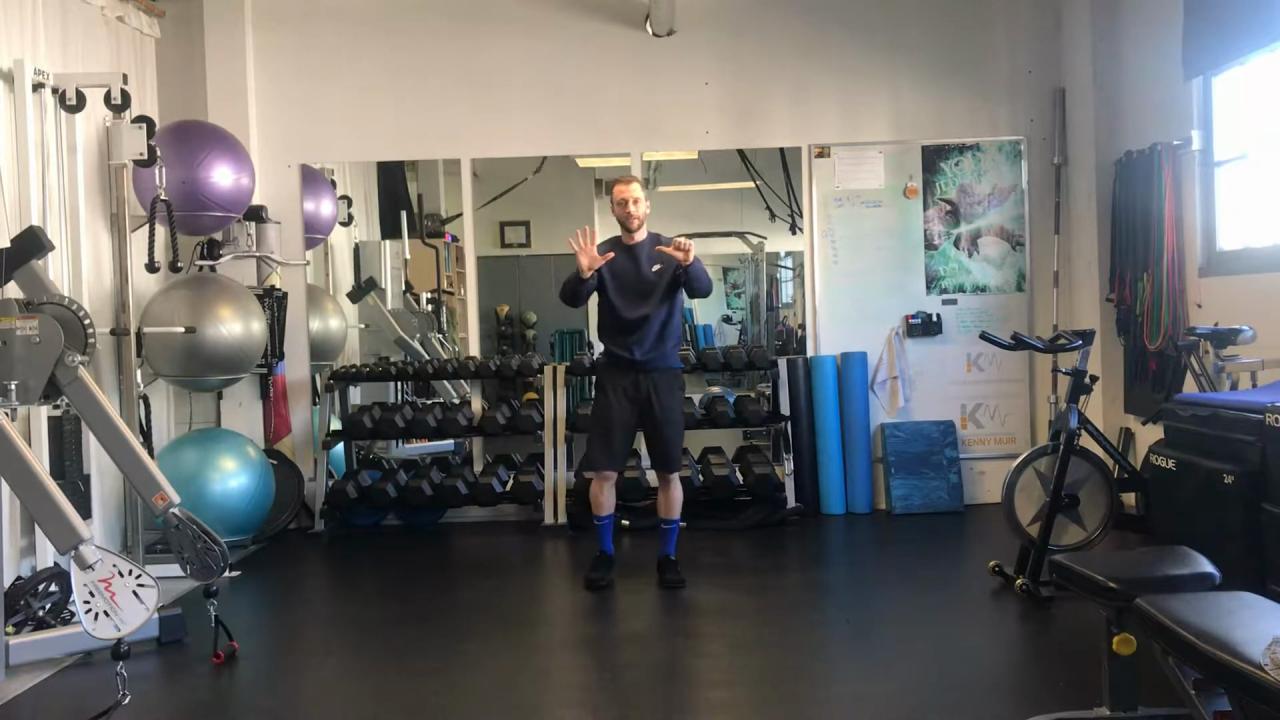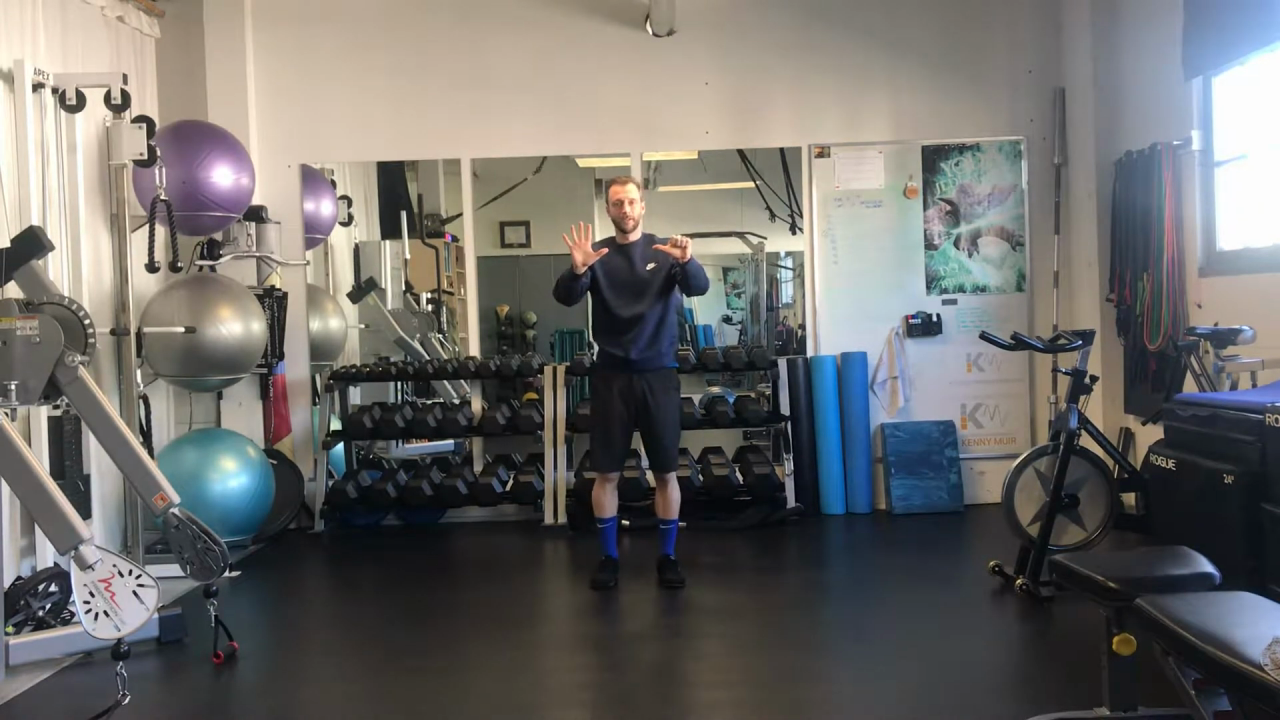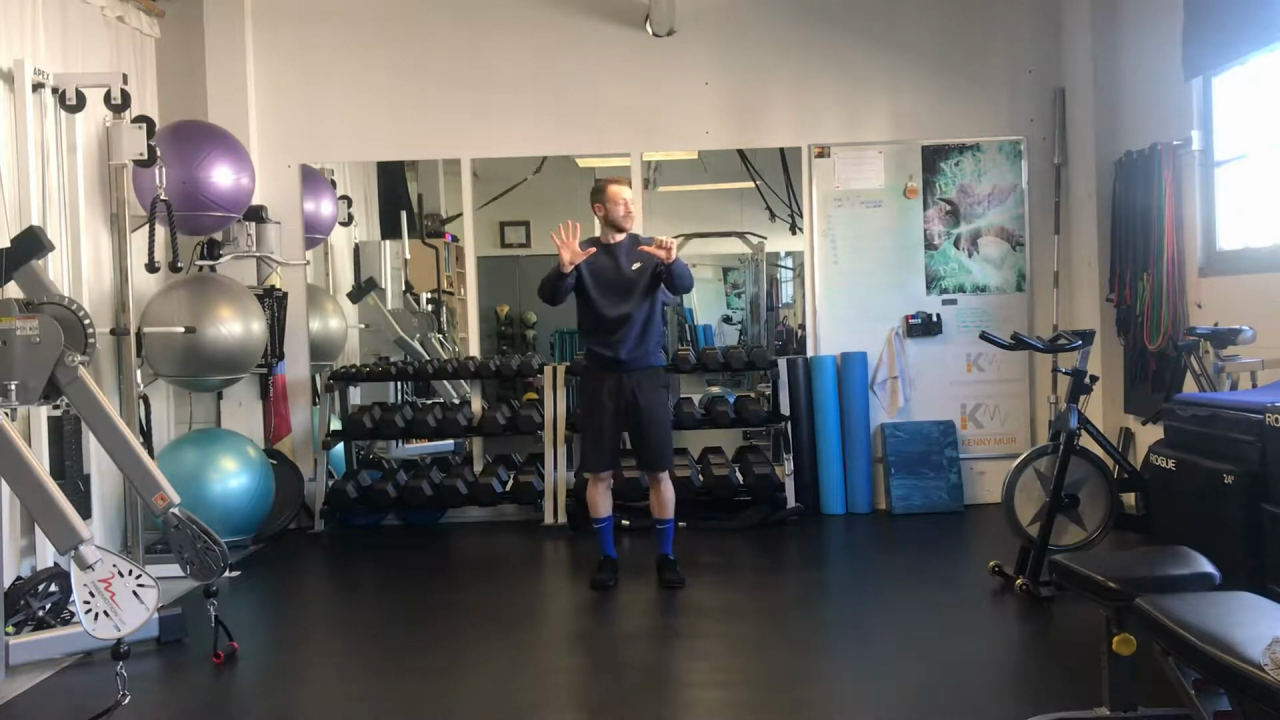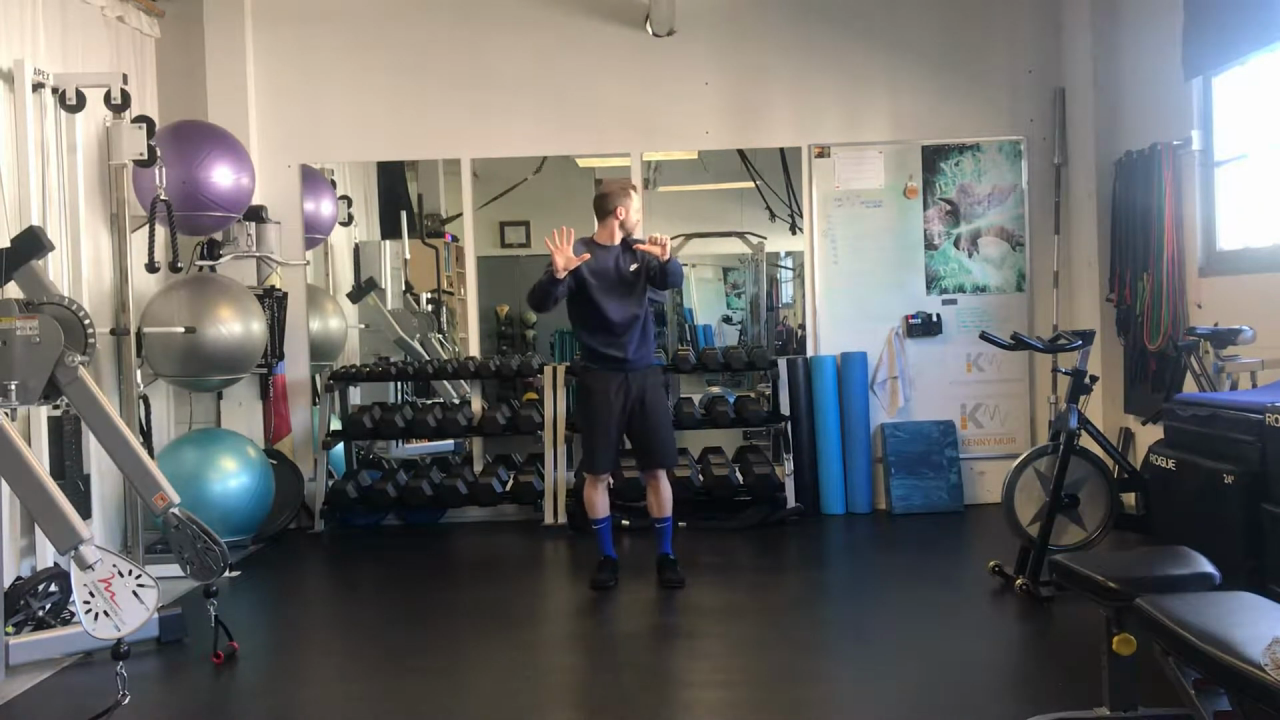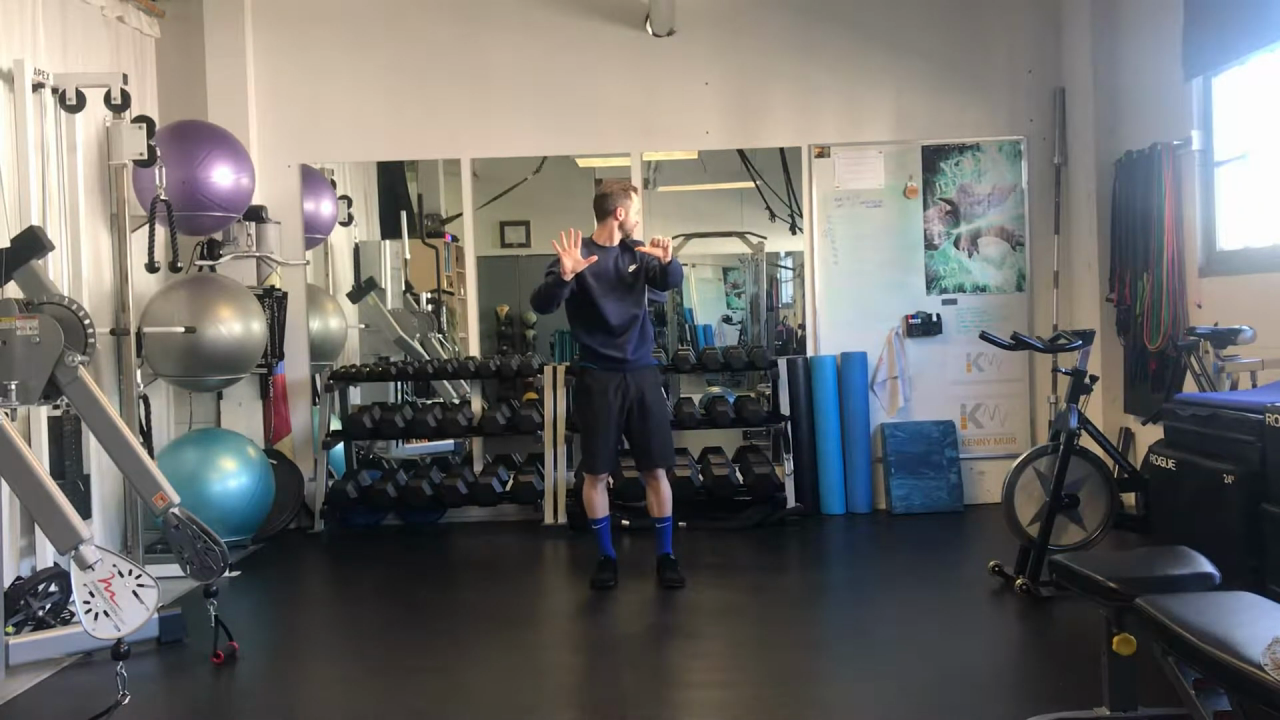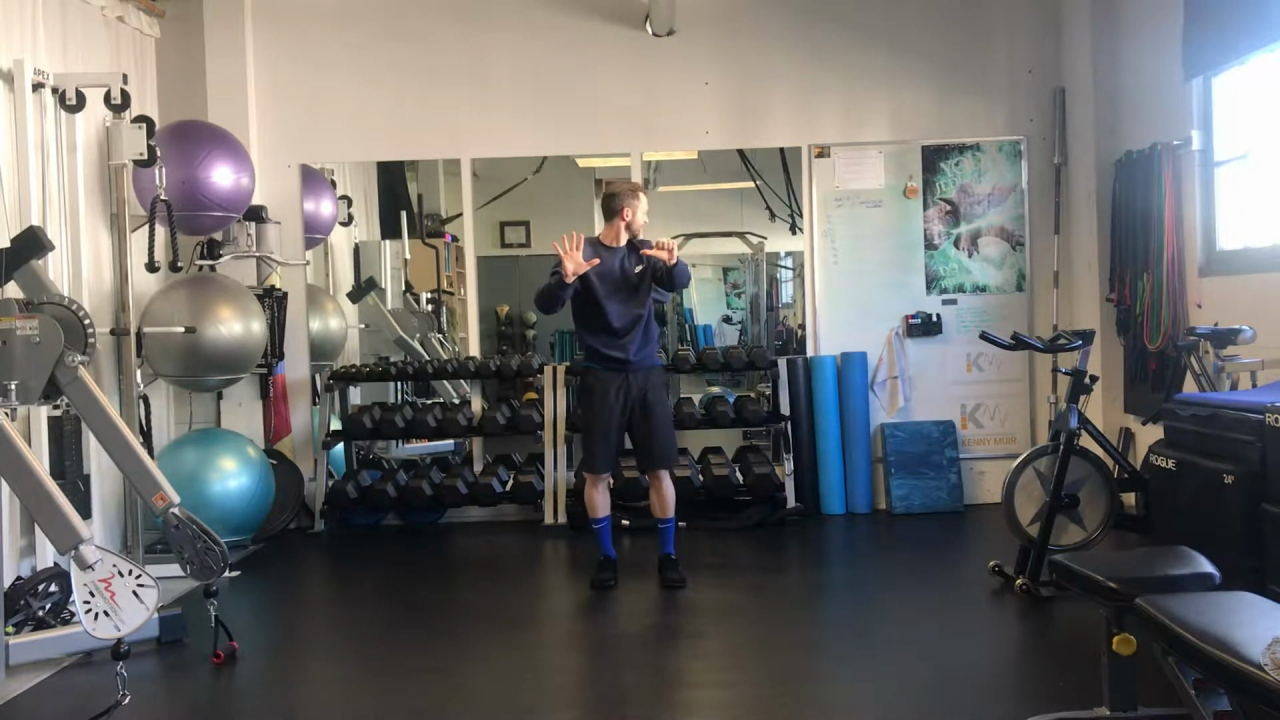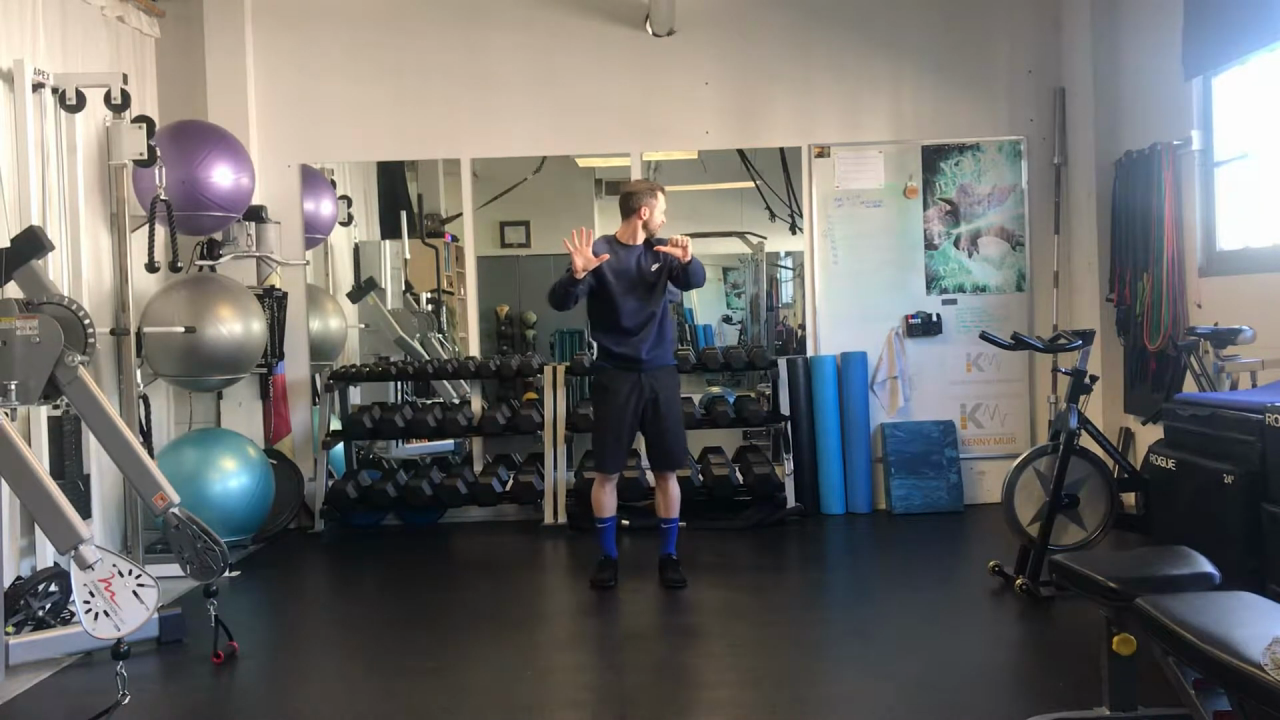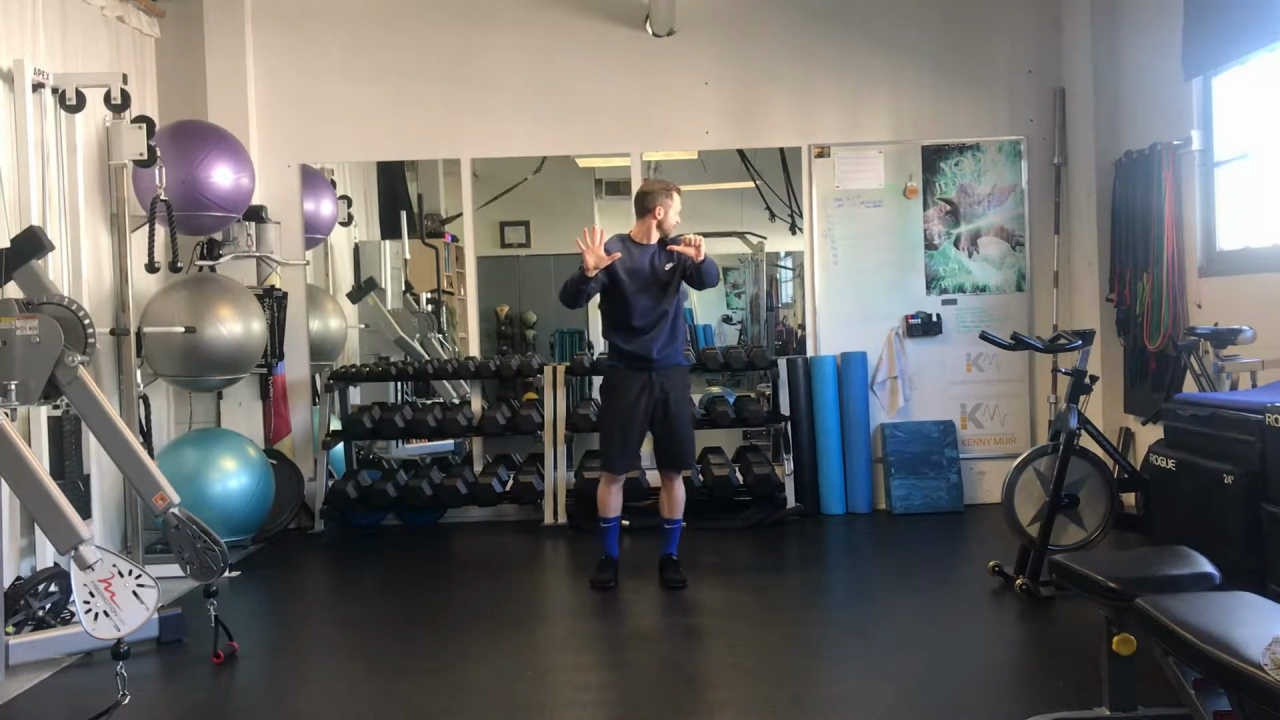
dt=0.3s
person 1, frame 1
left shoulder: (669, 249)
right shoulder: (603, 253)
left elbow: (702, 290)
right elbow: (571, 299)
left wrist: (689, 263)
right wrist: (583, 273)
left hip: (662, 373)
right hip: (616, 374)
left knee: (668, 472)
right knee: (604, 470)
left ankle: (668, 557)
right ankle: (604, 554)
person 1, frame 2
left shoulder: (664, 250)
right shoulder: (598, 254)
left elbow: (699, 287)
right elbow: (565, 297)
left wrist: (686, 261)
right wrist: (577, 268)
left hip: (658, 374)
right hip: (611, 376)
left knee: (666, 473)
right knee: (606, 473)
left ankle: (668, 556)
right ankle: (608, 557)
person 1, frame 3
left shoulder: (648, 249)
right shoulder: (583, 253)
left elbow: (683, 286)
right elbow: (550, 296)
left wrist: (671, 261)
right wrist: (564, 268)
left hip: (647, 374)
right hip: (601, 376)
left knee: (659, 471)
right knee: (598, 473)
left ankle: (666, 556)
right ankle: (607, 557)
person 1, frame 4
left shoulder: (638, 251)
right shoulder: (579, 255)
left elbow: (671, 282)
right elbow: (539, 303)
left wrist: (665, 258)
right wrist: (557, 274)
left hip: (644, 373)
right hip: (600, 377)
left knee: (656, 470)
right knee: (597, 473)
left ankle: (666, 555)
right ankle: (607, 557)
person 1, frame 5
left shoulder: (637, 251)
right shoulder: (577, 254)
left elbow: (670, 283)
right elbow: (542, 305)
left wrist: (667, 260)
right wrist: (564, 276)
left hip: (642, 372)
right hip: (598, 377)
left knee: (657, 470)
right knee: (596, 473)
left ankle: (666, 556)
right ankle: (606, 557)
person 1, frame 6
left shoulder: (643, 251)
right shoulder: (583, 254)
left elbow: (678, 284)
right elbow: (545, 305)
left wrist: (672, 262)
right wrist: (566, 278)
left hip: (646, 373)
right hip: (602, 377)
left knee: (660, 469)
right knee: (597, 473)
left ankle: (667, 555)
right ankle: (606, 556)
person 1, frame 7
left shoulder: (662, 251)
right shoulder: (599, 252)
left elbow: (695, 281)
right elbow: (559, 302)
left wrist: (687, 259)
right wrist: (576, 274)
left hip: (659, 374)
right hip: (614, 375)
left knee: (666, 471)
right knee: (606, 473)
left ankle: (669, 556)
right ankle: (607, 557)
person 1, frame 8
left shoulder: (675, 250)
right shoulder: (612, 250)
left elbow: (709, 281)
right elbow: (571, 300)
left wrist: (700, 258)
right wrist: (588, 272)
left hip: (671, 373)
right hip: (625, 374)
left knee: (673, 471)
right knee: (613, 472)
left ankle: (670, 556)
right ankle: (609, 556)
